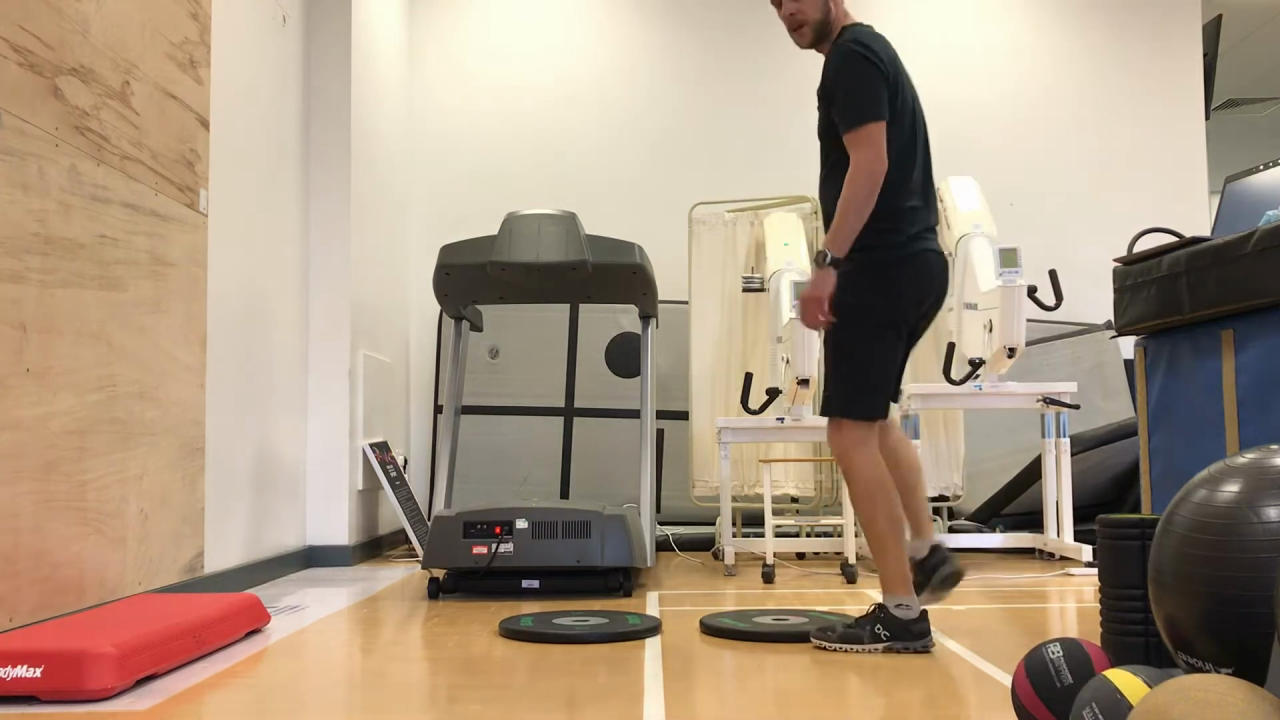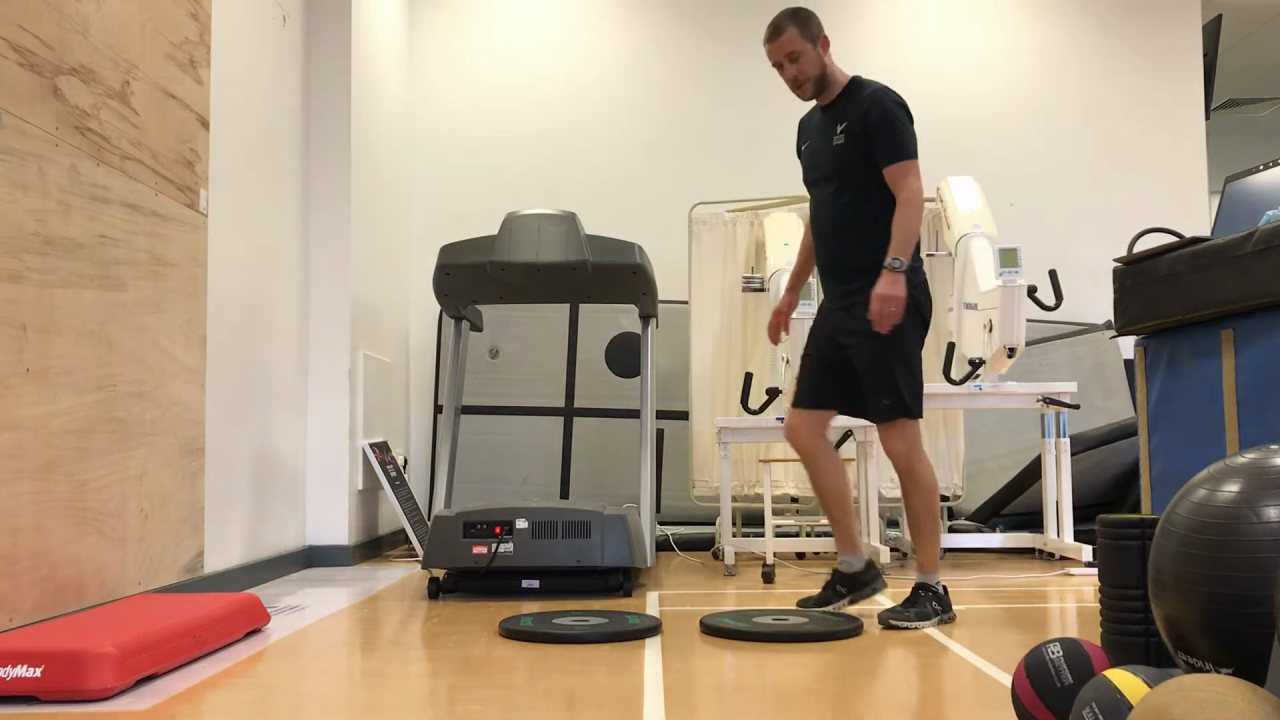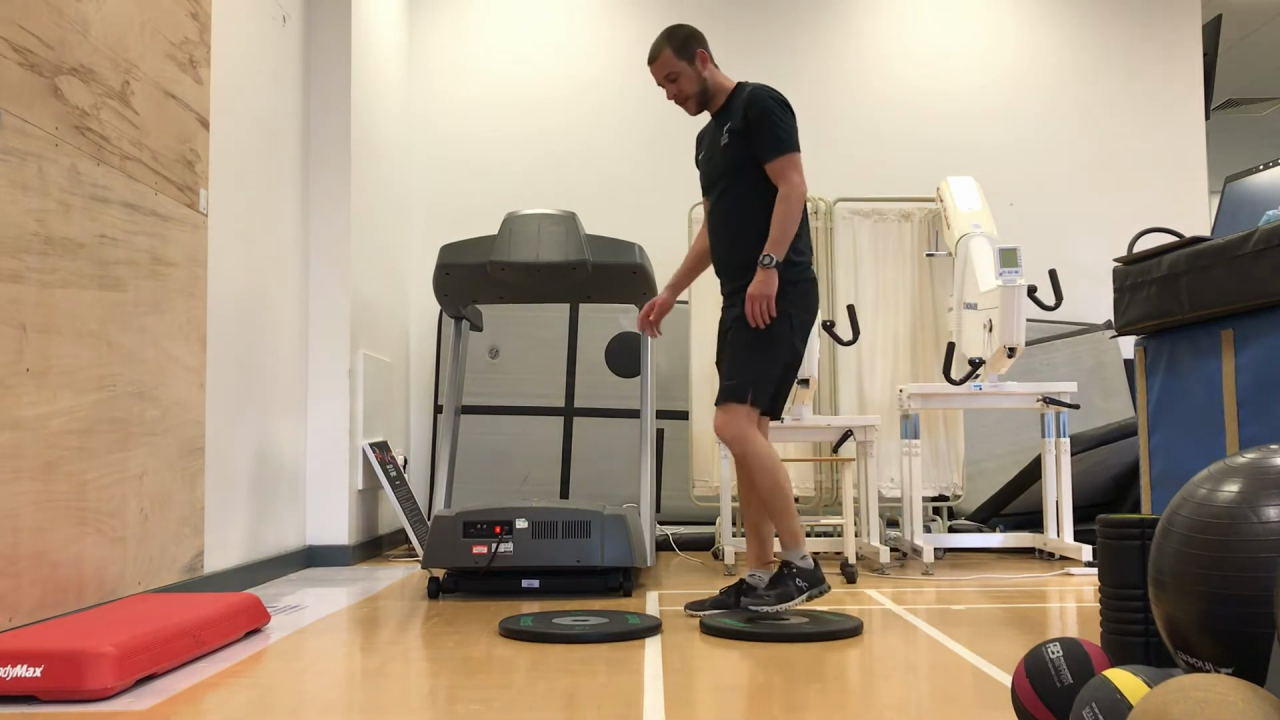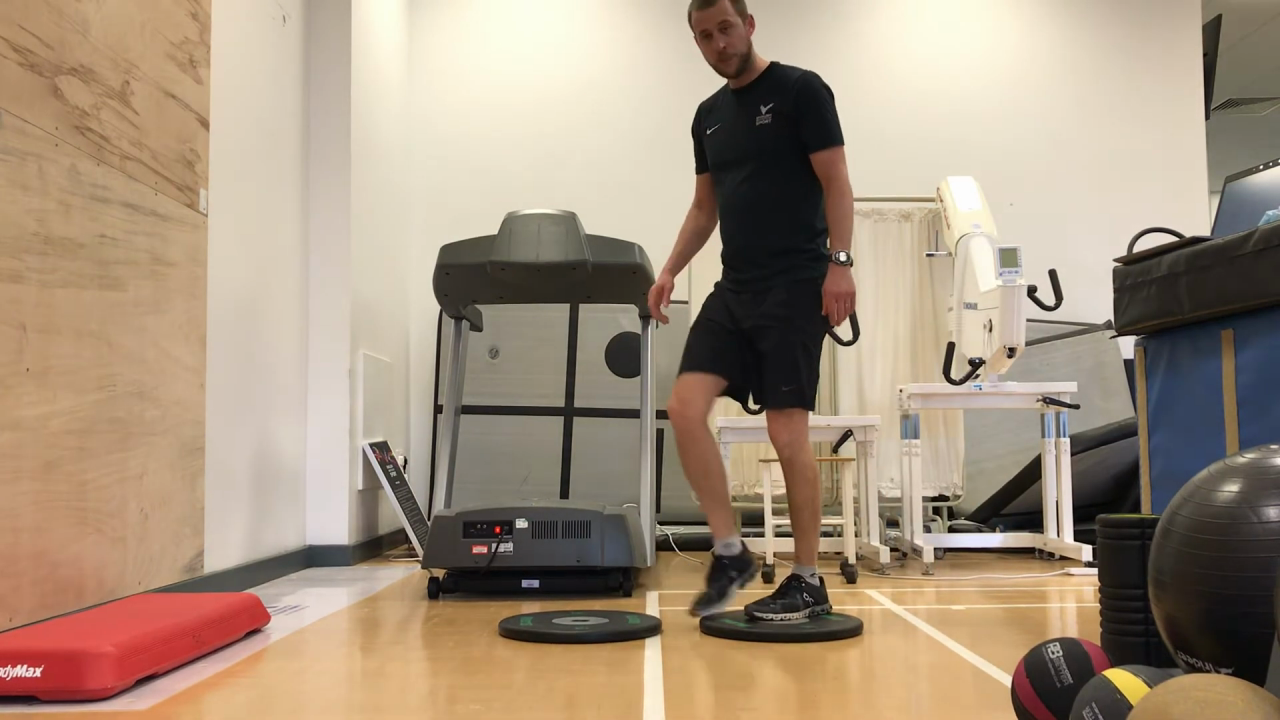
dt=1s
person 1, frame 1
left shoulder: (851, 55)
right shoulder: (864, 57)
left elbow: (870, 165)
left wrist: (826, 267)
left hip: (882, 267)
right hip: (910, 263)
left knee: (851, 435)
right knee: (874, 423)
left ankle: (902, 614)
right ankle: (926, 551)
person 1, frame 2
left shoulder: (876, 105)
right shoulder: (810, 125)
left elbow: (909, 193)
left wrist: (896, 272)
right wrist: (792, 290)
left hip: (885, 301)
right hip: (838, 304)
left knee: (900, 443)
right knee: (802, 430)
left ankle: (932, 588)
right ankle: (856, 567)
person 1, frame 3
left shoulder: (758, 104)
right shoulder: (707, 138)
left elbow: (792, 187)
left wrist: (769, 266)
right wrist: (671, 290)
left hip: (776, 293)
right hip: (739, 300)
left knee: (737, 427)
right knee: (741, 436)
left ankle: (801, 564)
right ankle: (758, 578)
person 1, frame 4
left shoulder: (799, 90)
right shoulder: (708, 115)
left elbow: (836, 183)
left wrist: (838, 263)
right wrist: (669, 269)
left hip: (793, 288)
right hip: (733, 288)
left knee: (787, 434)
right knee: (686, 409)
left ankle: (807, 580)
right ankle: (730, 552)
